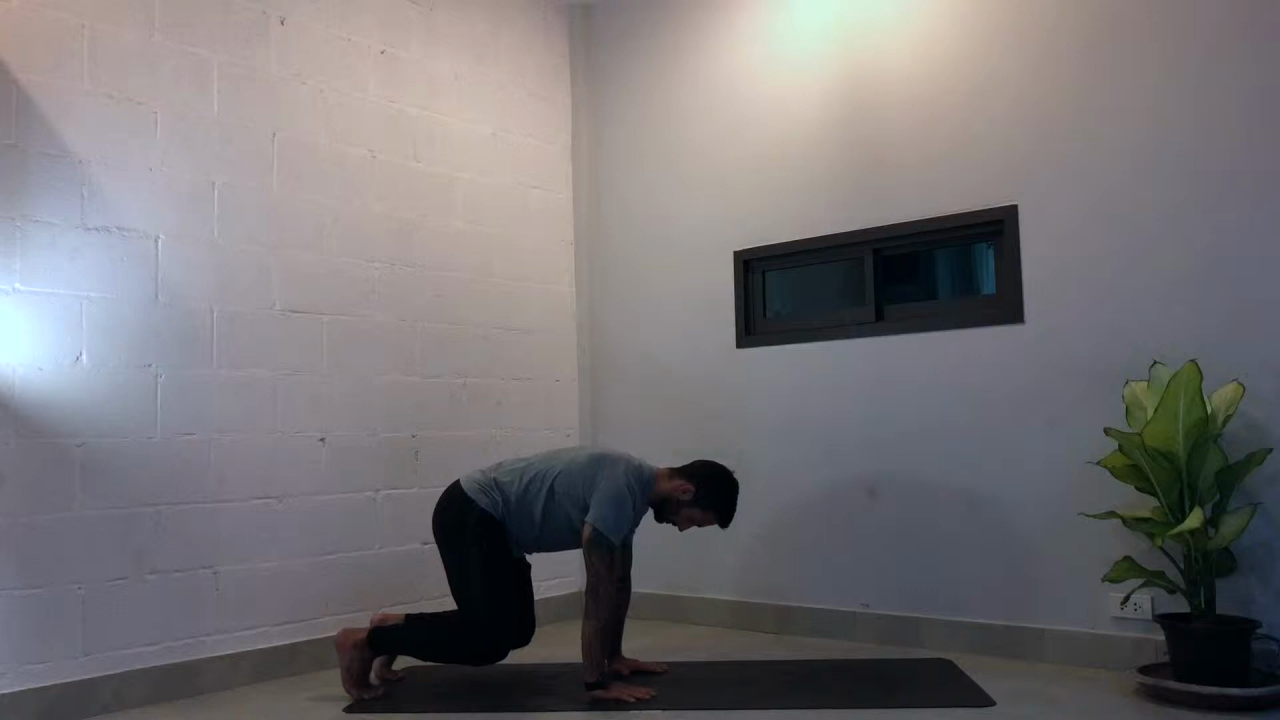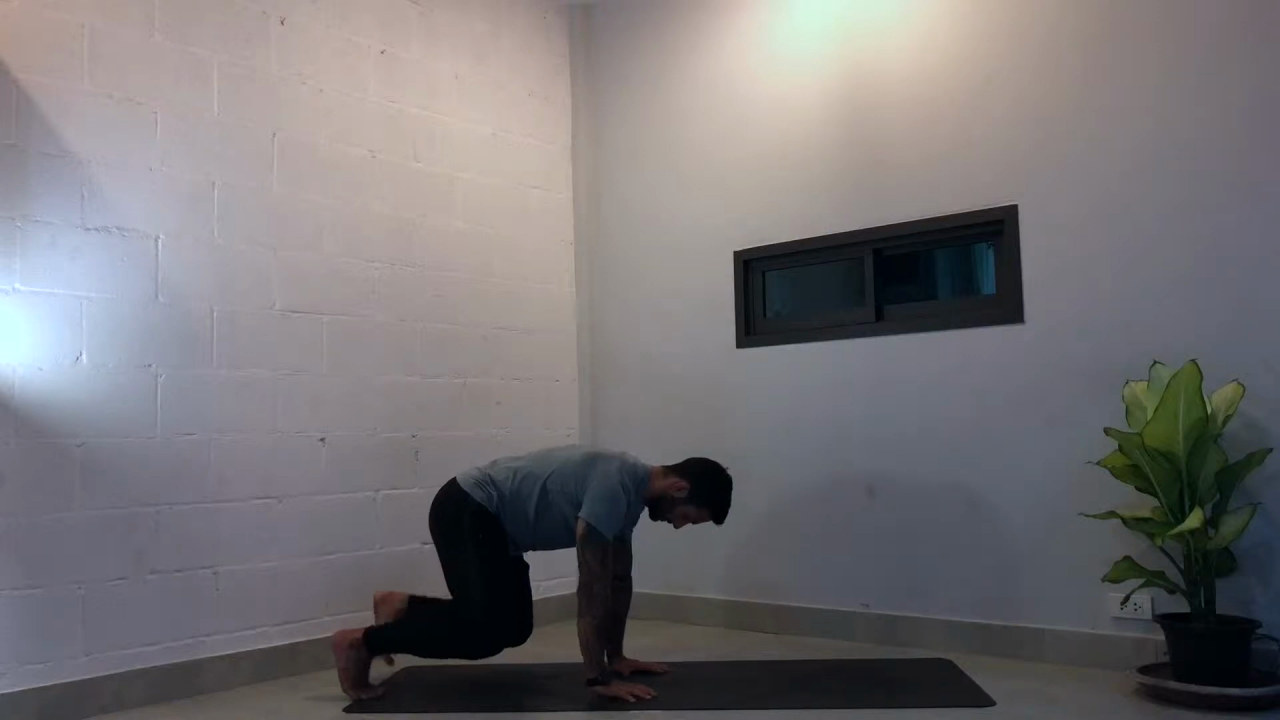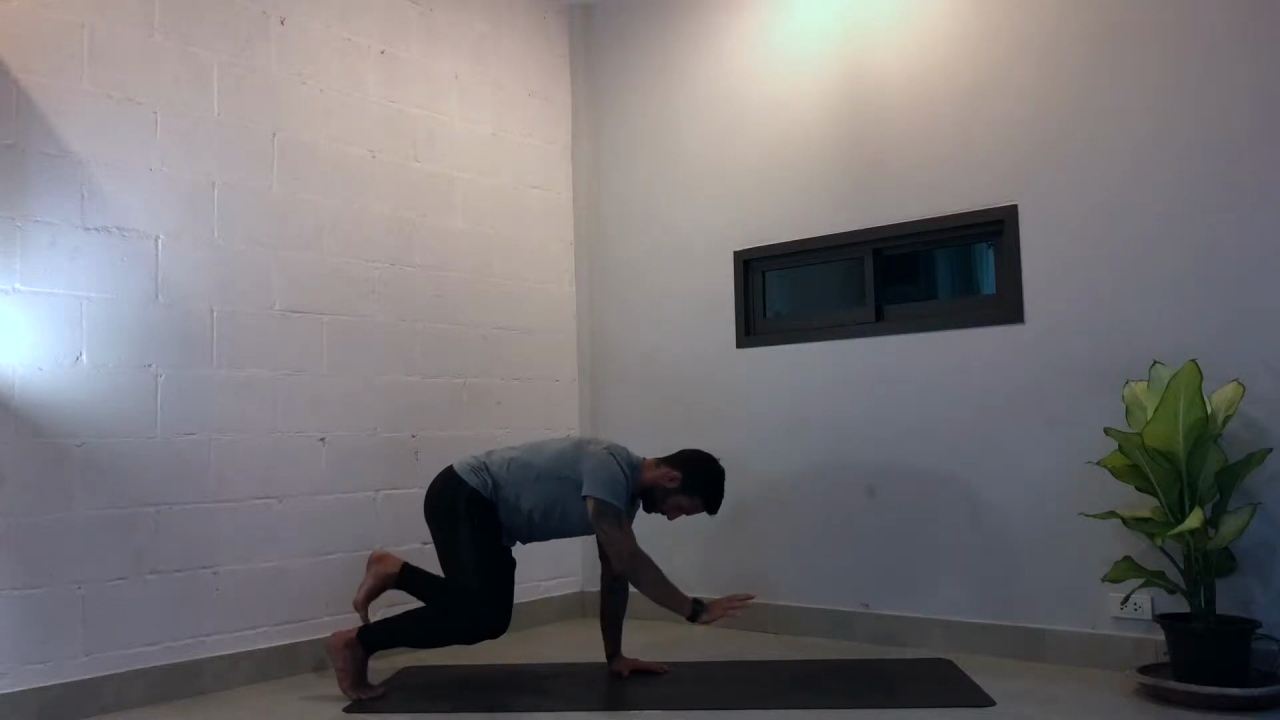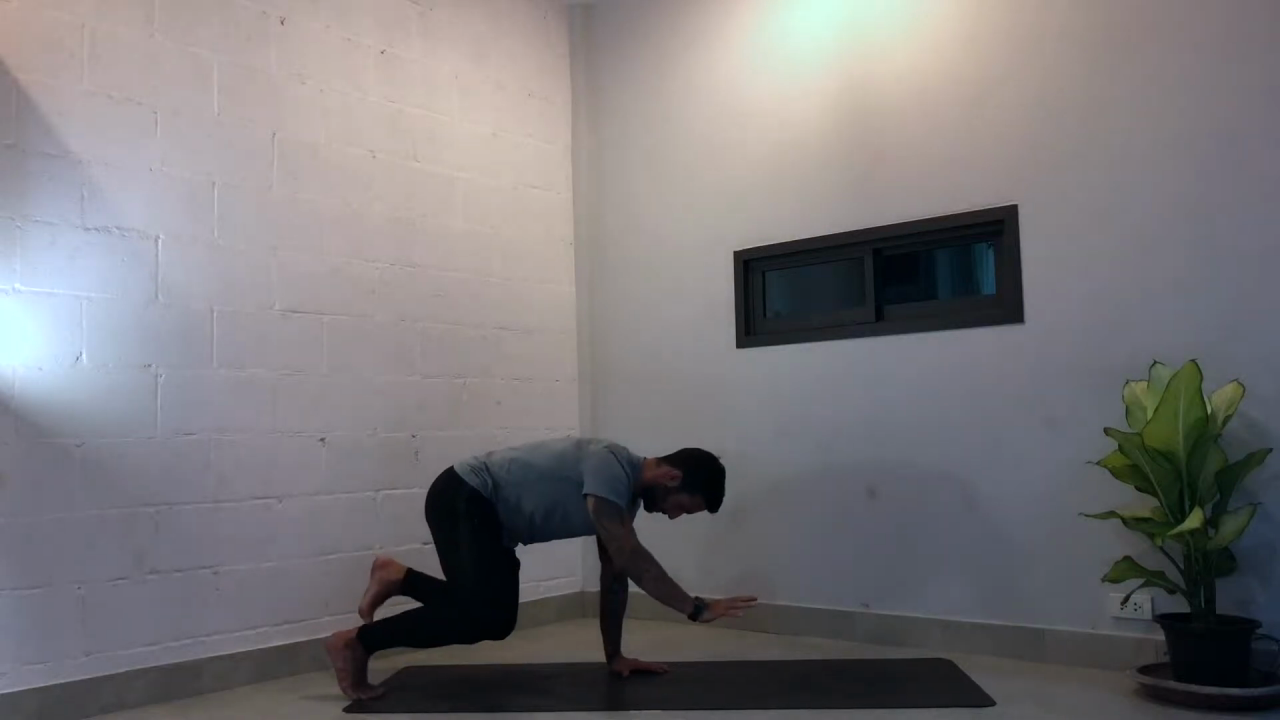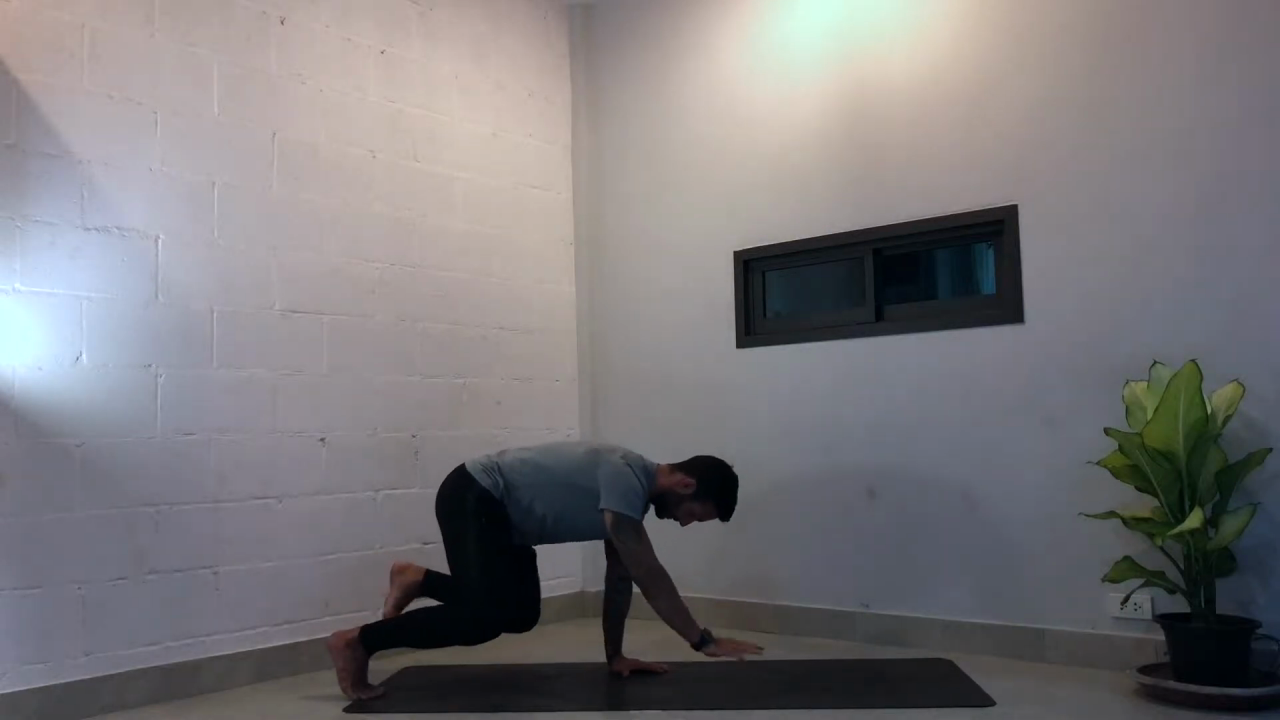
dt=0.4s
person 1, frame 1
left shoulder: (634, 489)
right shoulder: (621, 488)
left elbow: (619, 580)
right elbow: (599, 590)
left wrist: (614, 656)
right wrist: (596, 680)
left hip: (495, 524)
right hip: (469, 515)
left knee: (516, 631)
right knee: (490, 641)
left ankle: (397, 626)
right ankle: (366, 641)
person 1, frame 2
left shoulder: (630, 490)
right shoulder: (615, 485)
left elbow: (619, 579)
right elbow: (593, 586)
left wrist: (615, 656)
right wrist: (597, 676)
left hip: (492, 521)
right hip: (466, 511)
left knee: (514, 629)
right knee: (487, 634)
left ankle: (401, 608)
right ankle: (362, 643)
person 1, frame 3
left shoulder: (626, 488)
right shoulder: (610, 468)
left elbow: (614, 575)
right elbow: (628, 561)
left wrist: (615, 655)
right wrist: (696, 610)
left hip: (489, 511)
right hip: (462, 497)
left knee: (488, 615)
right knee: (480, 617)
left ankle: (394, 571)
right ankle: (356, 643)
person 1, frame 4
left shoulder: (624, 489)
right shoulder: (610, 466)
left elbow: (614, 575)
right elbow: (630, 558)
left wrist: (614, 656)
right wrist: (696, 608)
left hip: (490, 515)
right hip: (463, 498)
left knee: (496, 621)
right knee: (483, 616)
left ankle: (397, 577)
right ankle: (355, 643)
person 1, frame 5
left shoulder: (634, 489)
right shoulder: (625, 478)
left elbow: (619, 577)
right elbow: (647, 575)
left wrist: (614, 655)
right wrist: (703, 640)
left hip: (500, 511)
right hip: (473, 497)
left knee: (521, 615)
right knee: (486, 618)
left ankle: (417, 580)
right ankle: (356, 643)
